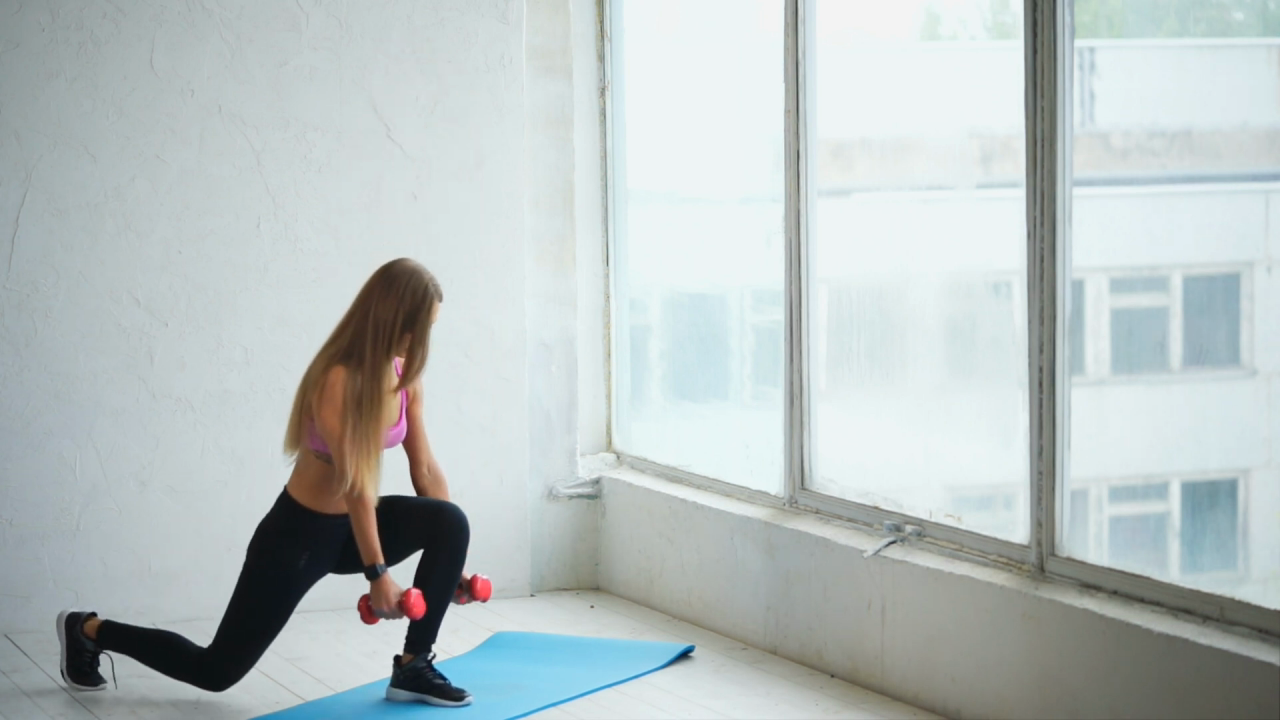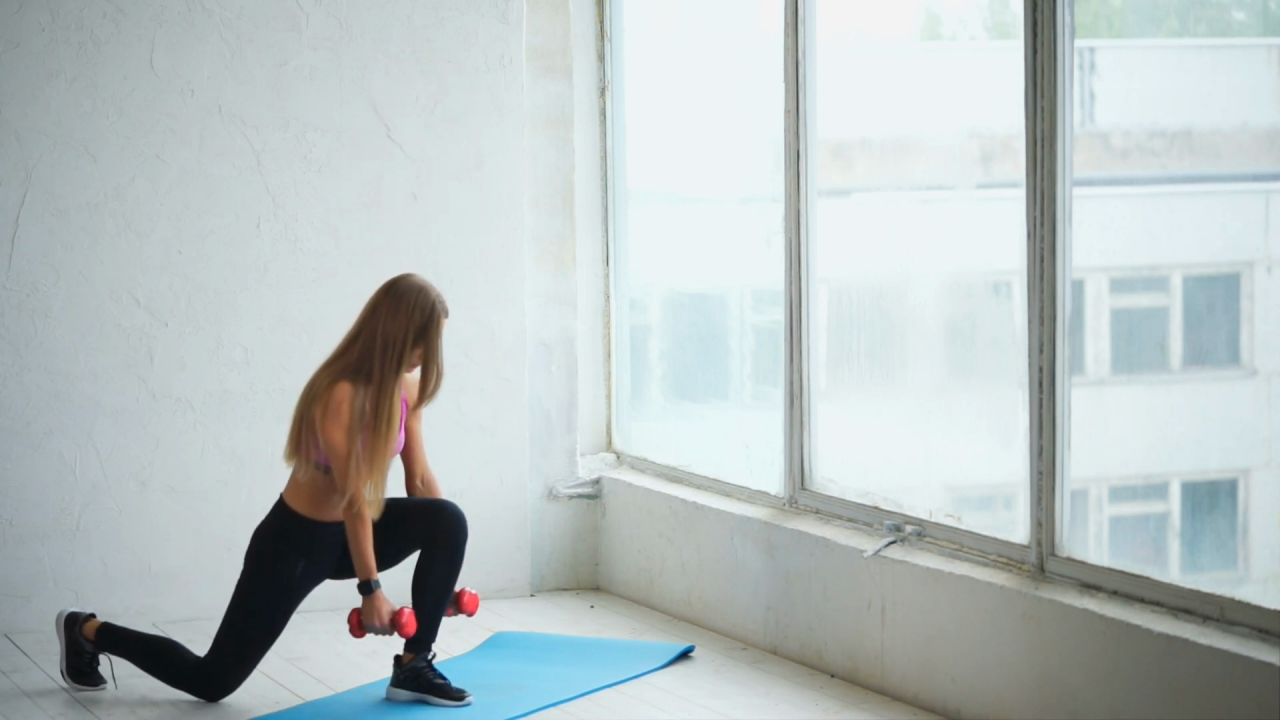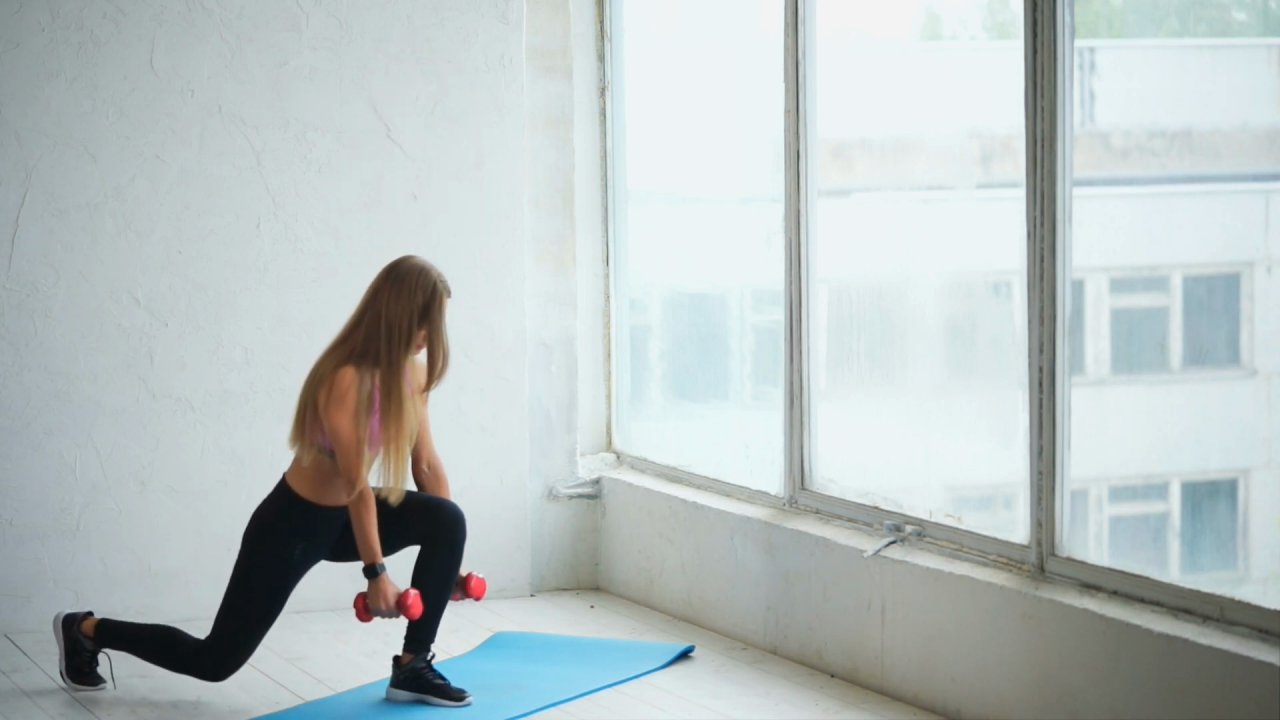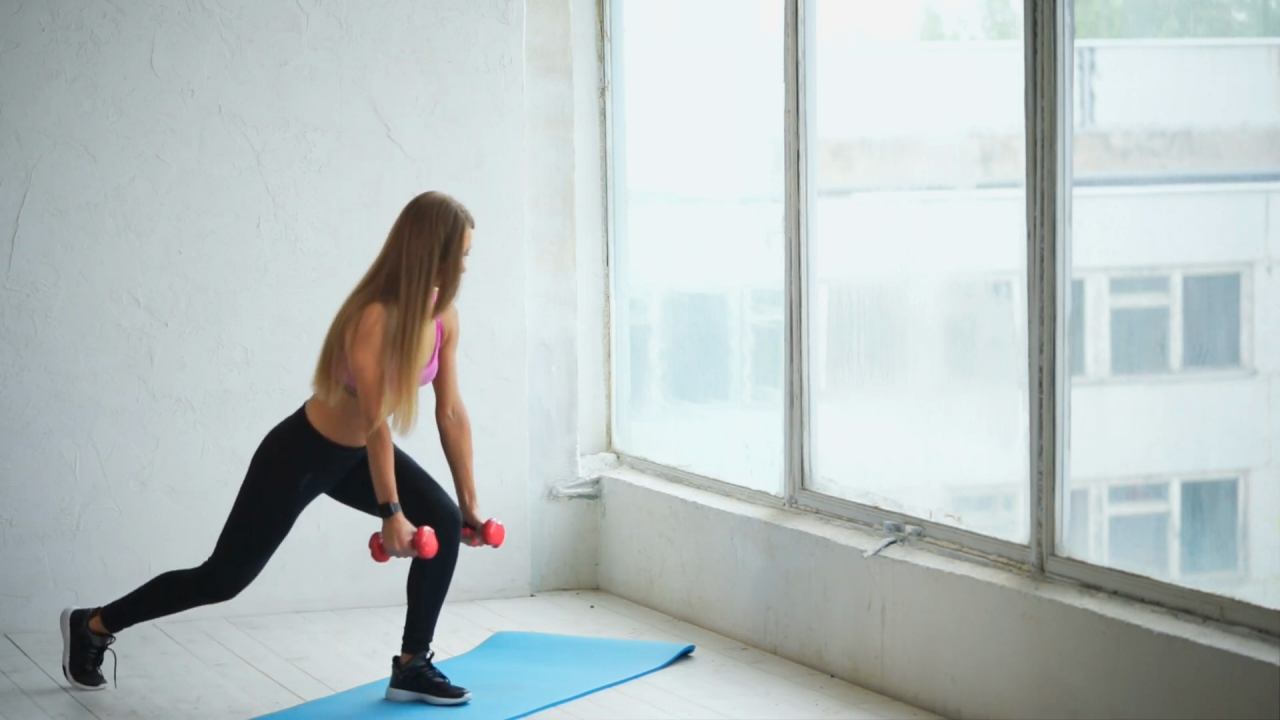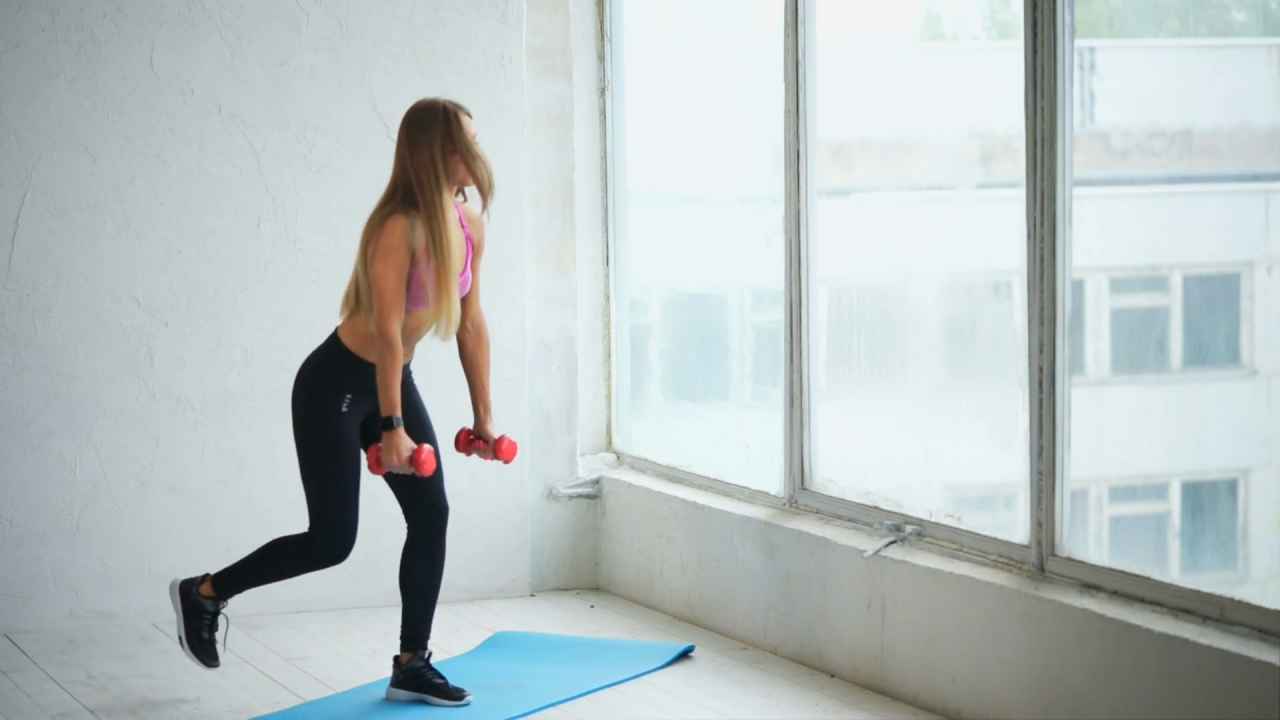
dt=0.5s
person 1, frame 1
left shoulder: (405, 376)
right shoulder: (337, 380)
left elbow: (425, 468)
right elbow: (355, 483)
left wrist: (452, 565)
right wrist: (378, 573)
left hip: (347, 526)
right hip: (298, 533)
left knee: (449, 523)
right knee: (215, 672)
left ankle: (413, 667)
right ankle: (87, 631)
person 1, frame 2
left shoulder: (406, 388)
right shoulder: (341, 395)
left elbow: (420, 479)
right elbow: (353, 498)
left wrist: (447, 573)
right wrist: (370, 589)
left hip: (344, 532)
right hip: (294, 541)
left knee: (448, 520)
right knee: (213, 681)
left ankle: (413, 667)
right ankle: (87, 632)
person 1, frame 3
left shoulder: (411, 372)
right shoulder: (346, 380)
left elbow: (426, 463)
right elbow: (355, 483)
left wrist: (451, 560)
right wrist: (375, 573)
left hip: (340, 516)
right hip: (291, 522)
left knee: (447, 520)
right knee: (218, 661)
left ankle: (412, 668)
right ankle: (84, 630)
person 1, frame 4
left shoulder: (444, 315)
right shoulder: (374, 317)
left elbow: (451, 412)
right elbow: (376, 422)
left wrist: (470, 504)
right wrist: (391, 513)
left hip: (352, 454)
right hip: (299, 454)
left knee: (443, 520)
right knee: (222, 577)
left ankle: (412, 666)
right ankle: (91, 626)
person 1, frame 5
left shoulder: (469, 224)
right shoulder: (396, 227)
left elbow: (471, 325)
right elbow: (384, 331)
left wrist: (482, 416)
right wrist: (391, 430)
left hip: (394, 380)
right hip: (334, 384)
left knee: (431, 514)
right knee: (334, 538)
left ankle: (411, 667)
right ankle: (202, 594)
